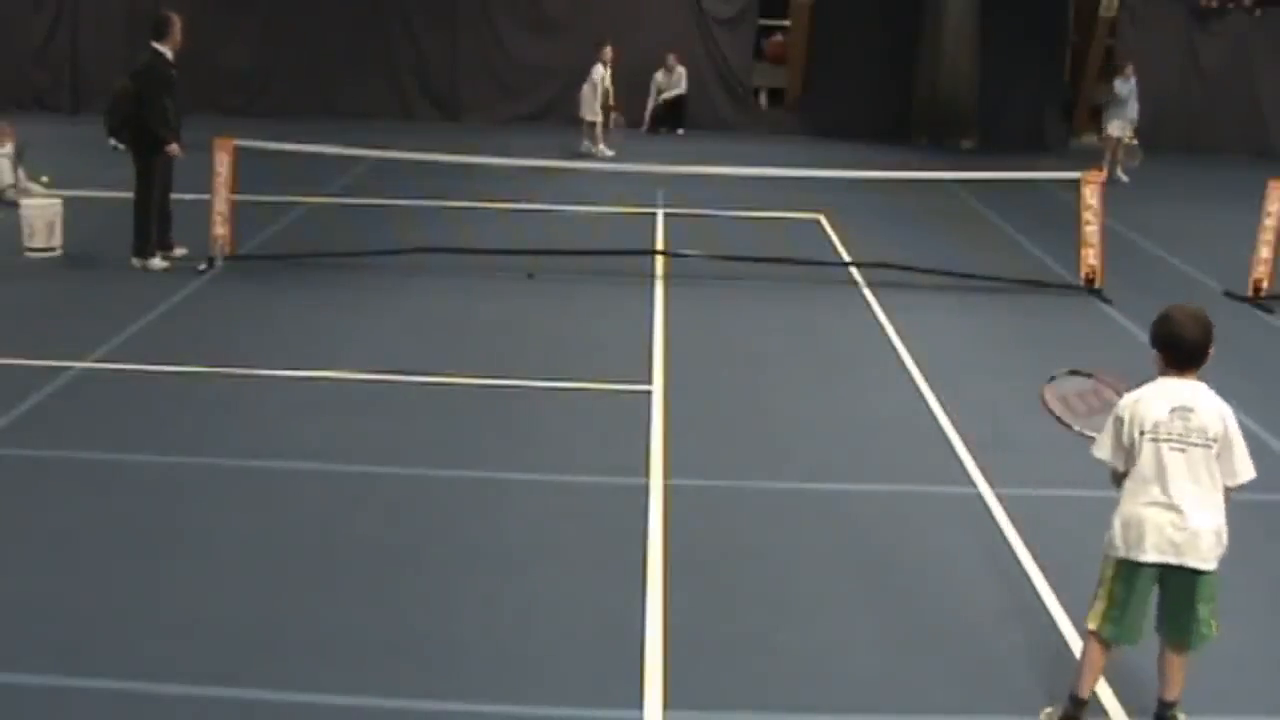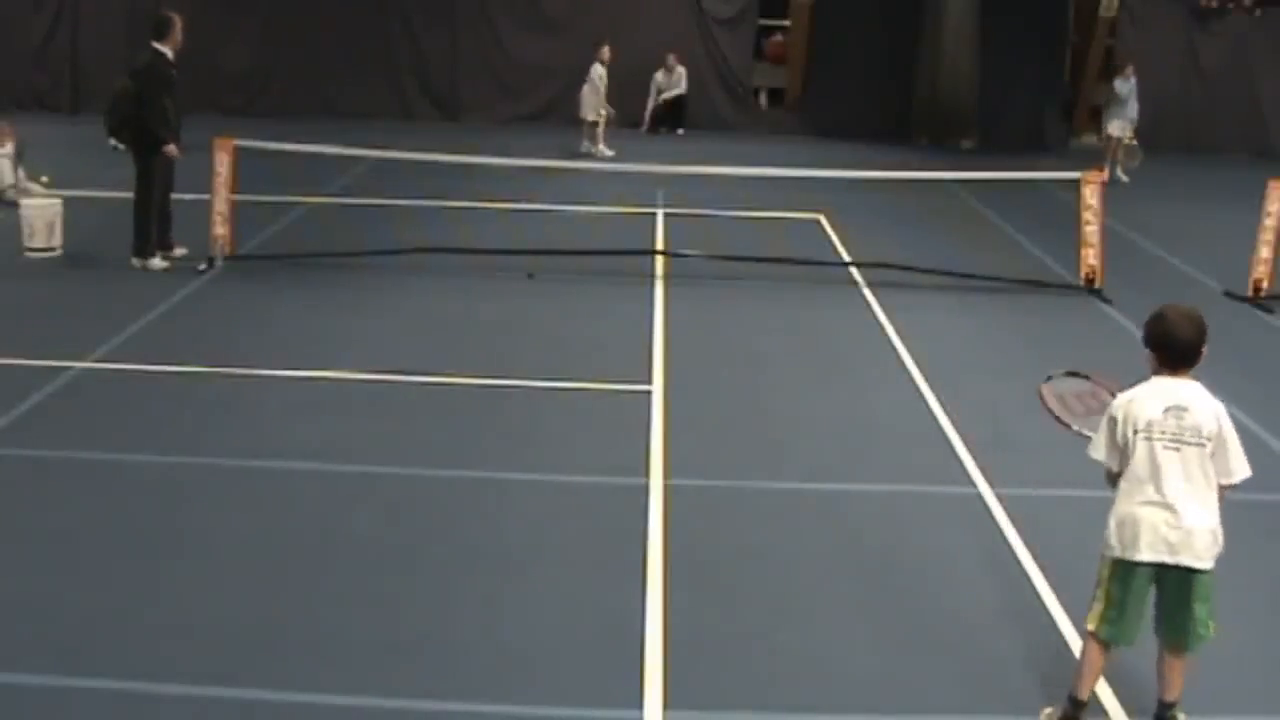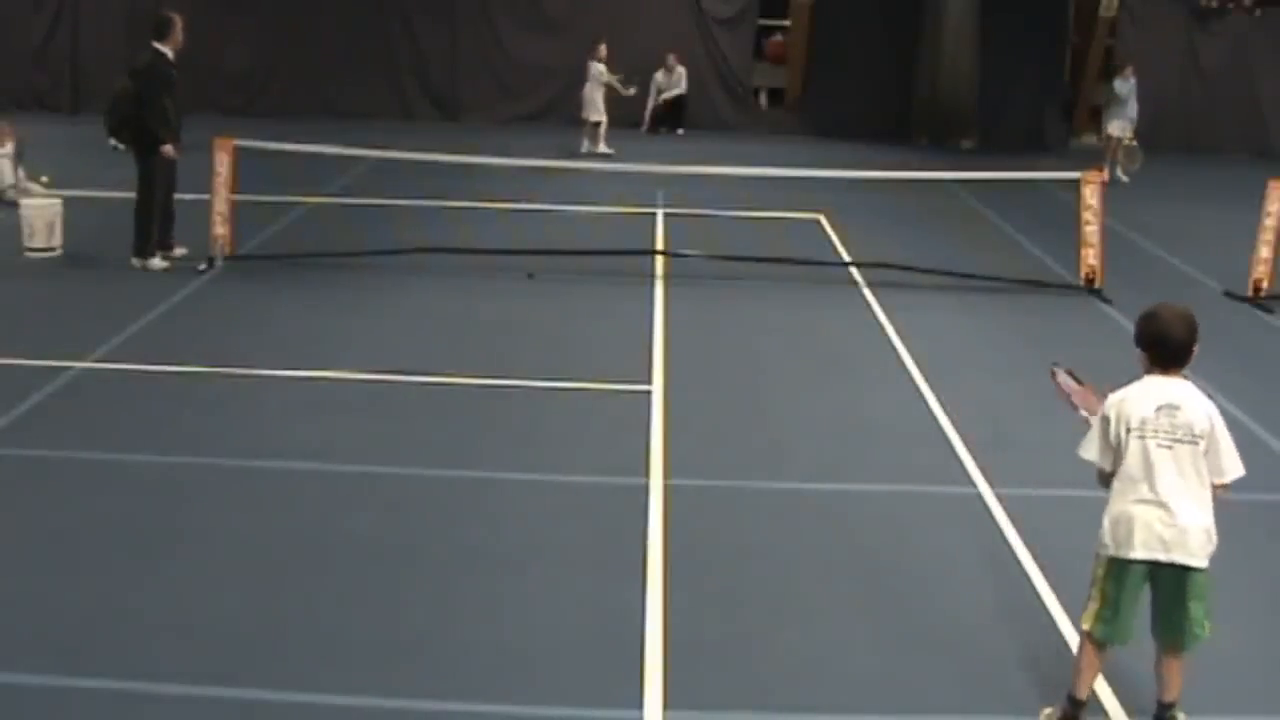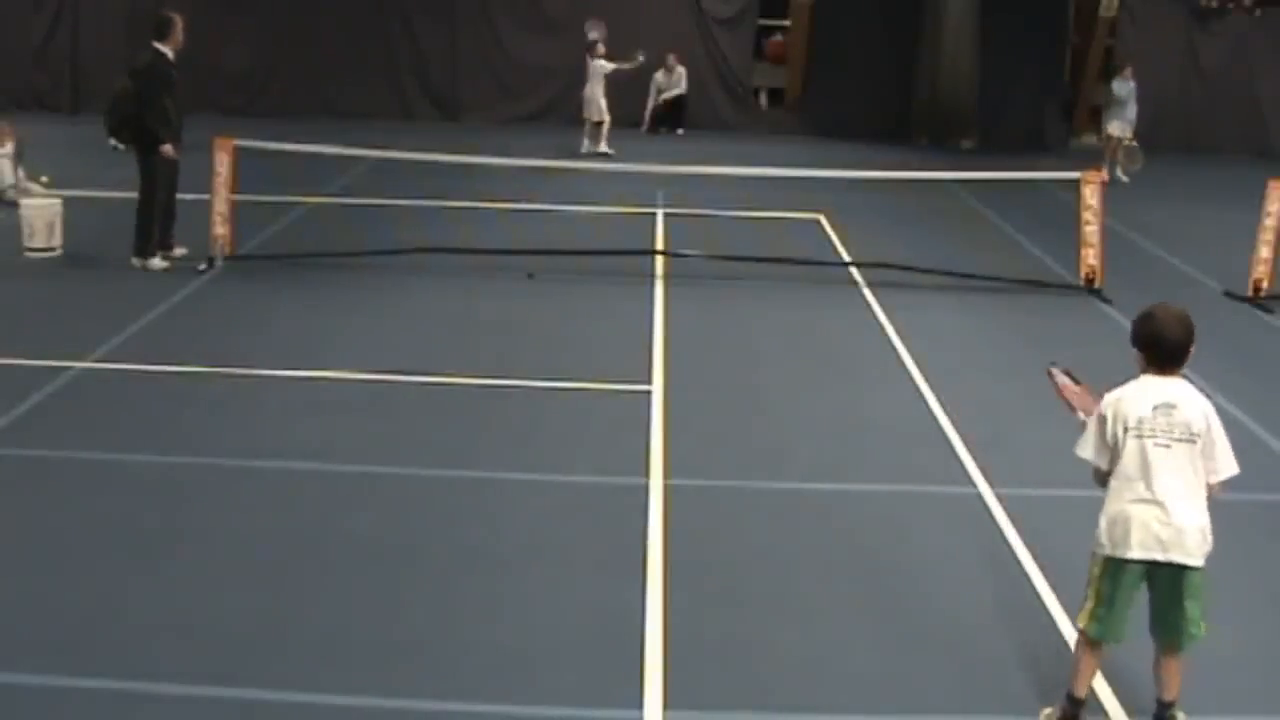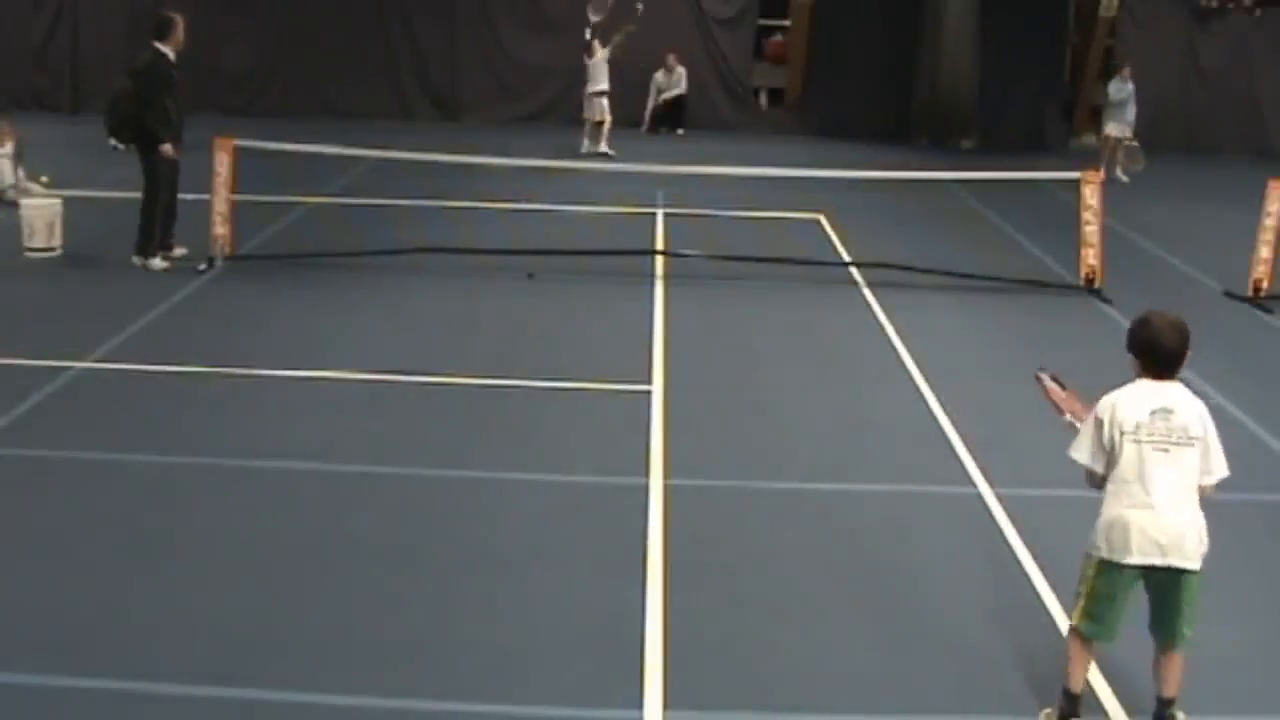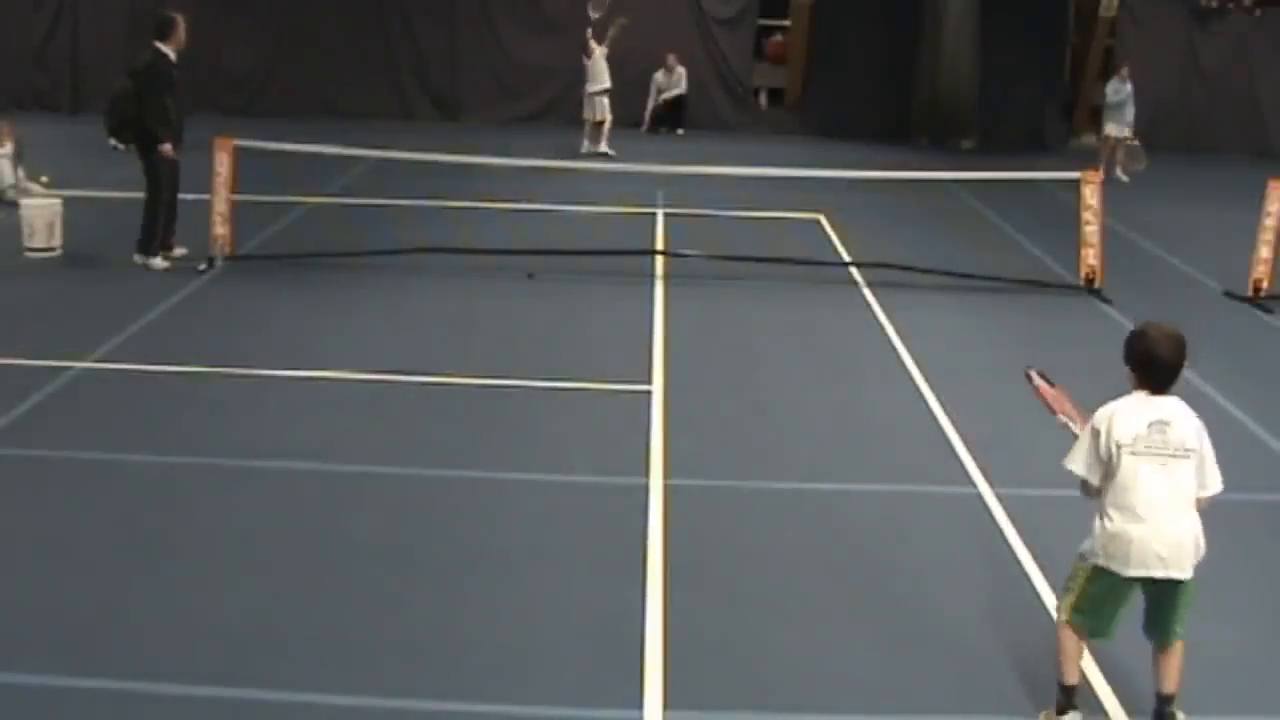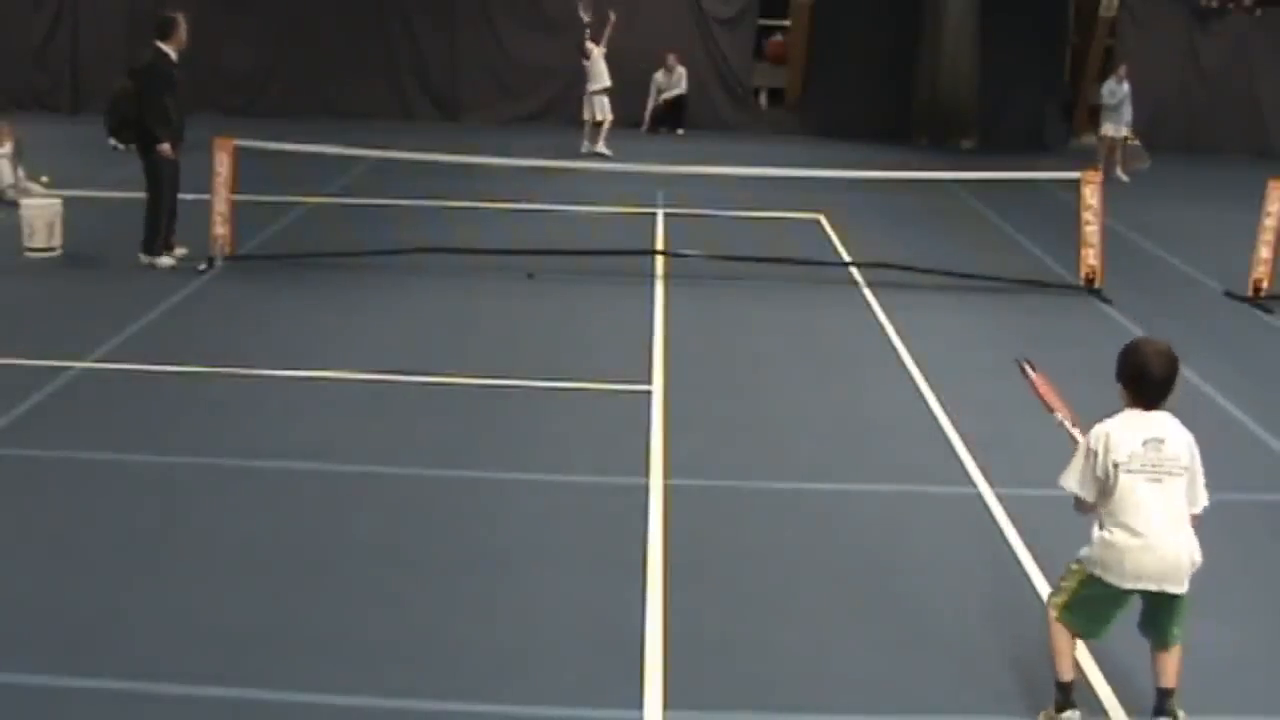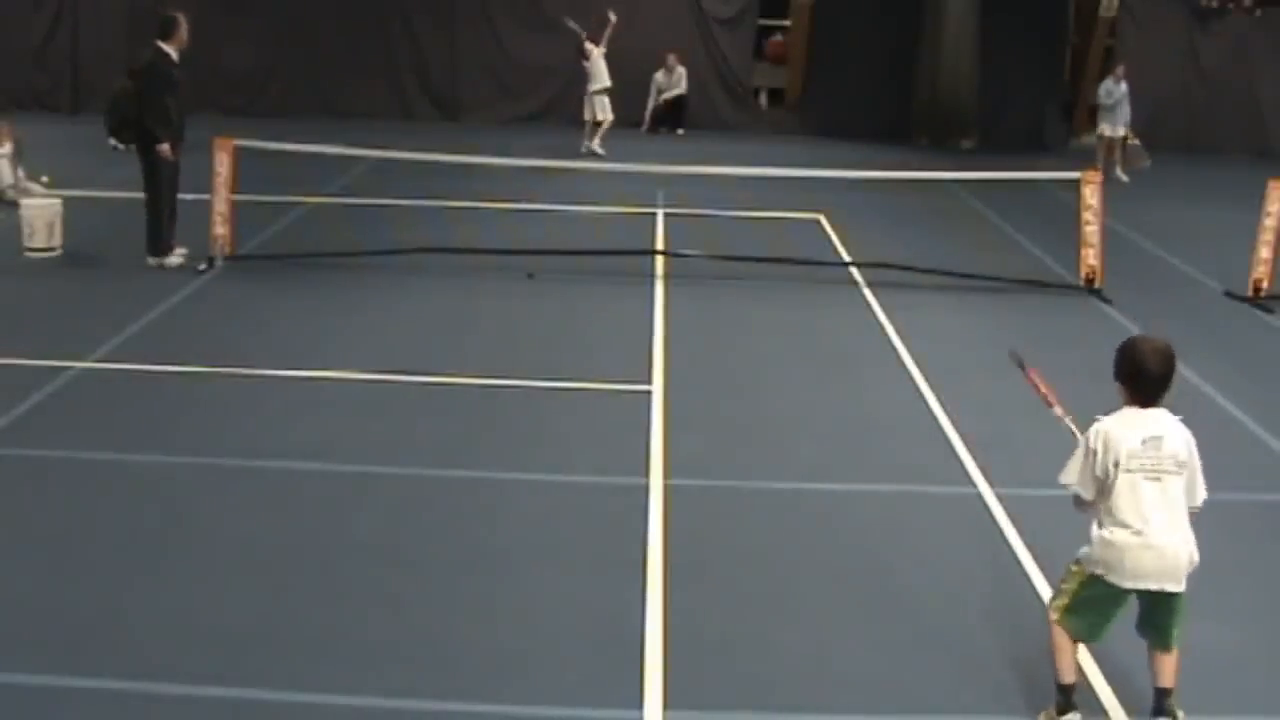
dt=0.1s
person 1, frame 1
left shoulder: (1133, 403)
right shoulder: (1219, 411)
left elbow: (1118, 475)
right elbow: (1229, 486)
left hip: (1138, 532)
right hip: (1197, 538)
left knee: (1104, 628)
right knee: (1179, 637)
person 1, frame 2
left shoulder: (1127, 403)
right shoulder: (1213, 410)
left elbow: (1113, 476)
right elbow: (1224, 485)
left hip: (1134, 532)
right hip: (1193, 538)
left knee: (1102, 629)
right knee: (1177, 638)
person 1, frame 3
left shoulder: (1120, 402)
right shoulder: (1205, 409)
left elbow: (1104, 475)
right elbow: (1218, 485)
left hip: (1129, 530)
right hip: (1188, 536)
left knee: (1098, 629)
right knee: (1175, 637)
person 1, frame 4
left shoulder: (1116, 401)
right shoulder: (1201, 408)
left elbow: (1101, 474)
right elbow: (1212, 484)
left hip: (1125, 529)
right hip: (1184, 535)
left knee: (1094, 628)
right knee: (1172, 637)
person 1, frame 5
left shoulder: (1113, 405)
right shoulder: (1196, 411)
left elbow: (1095, 477)
right elbow: (1206, 486)
left hip: (1124, 533)
right hip: (1182, 539)
left knee: (1084, 626)
right knee: (1173, 635)
person 1, frame 6
left shoulder: (1109, 417)
right shoulder: (1191, 424)
left elbow: (1089, 488)
right elbow: (1201, 500)
left hip: (1120, 543)
right hip: (1178, 547)
left knee: (1072, 618)
right knee: (1168, 634)
person 1, frame 7
left shoulder: (1105, 434)
right shoulder: (1184, 439)
left elbow: (1083, 504)
right elbow: (1193, 513)
left hip: (1118, 556)
right hip: (1175, 559)
left knee: (1060, 613)
right knee: (1165, 636)
person 1, frame 8
left shoulder: (1104, 432)
right shoulder: (1182, 436)
left elbow: (1083, 500)
right elbow: (1192, 506)
left hip: (1117, 555)
right hip: (1173, 557)
left knee: (1062, 618)
right knee: (1163, 638)
person 2, frame 1
left shoulder: (162, 62)
right shoulder: (151, 65)
right elbow: (150, 109)
left wrist: (171, 138)
right wrist: (167, 140)
left hip: (162, 141)
right hip: (151, 143)
left knee: (162, 195)
right knee: (148, 196)
left ankle: (163, 244)
right ankle: (143, 253)
person 2, frame 2
left shoulder: (162, 62)
right shoulder: (152, 65)
right elbow: (150, 109)
left wrist: (170, 138)
right wrist: (166, 140)
left hip: (163, 141)
right hip: (151, 143)
left knee: (163, 194)
right knee: (148, 196)
left ankle: (163, 244)
right ankle: (143, 253)
person 2, frame 3
left shoulder: (163, 62)
right shoulder: (152, 65)
right elbow: (149, 108)
right wrist: (162, 141)
left hip: (165, 140)
right hip: (153, 143)
left knee: (165, 194)
right knee: (150, 196)
left ankle: (164, 244)
right ankle: (143, 253)
person 2, frame 4
left shoulder: (163, 62)
right shoulder: (152, 65)
right elbow: (149, 107)
right wrist: (162, 140)
left hip: (166, 140)
right hip: (154, 143)
left knee: (167, 194)
right knee: (152, 195)
left ankle: (164, 244)
right ankle: (143, 253)
person 2, frame 5
left shoulder: (165, 62)
right shoulder: (153, 65)
right elbow: (149, 107)
right wrist: (162, 140)
left hip: (168, 140)
right hip: (156, 142)
left knee: (168, 194)
right knee: (156, 195)
left ankle: (164, 244)
right ankle: (144, 252)
person 2, frame 6
left shoulder: (165, 61)
right shoulder: (153, 64)
right elbow: (149, 106)
right wrist: (161, 139)
left hip: (168, 139)
right hip: (156, 142)
left knee: (169, 193)
right knee: (158, 194)
left ankle: (164, 244)
right ankle: (146, 250)
person 2, frame 7
left shoulder: (167, 61)
right shoulder: (154, 64)
right elbow: (150, 106)
right wrist: (160, 139)
left hip: (169, 139)
right hip: (156, 142)
left knee: (169, 194)
right knee: (160, 195)
left ankle: (165, 244)
right ankle: (151, 251)
person 2, frame 8
left shoulder: (168, 61)
right shoulder: (155, 64)
right elbow: (150, 105)
right wrist: (160, 139)
left hip: (169, 139)
right hip: (156, 142)
left knee: (168, 194)
right knee: (159, 195)
left ankle: (165, 244)
right ankle: (157, 252)
